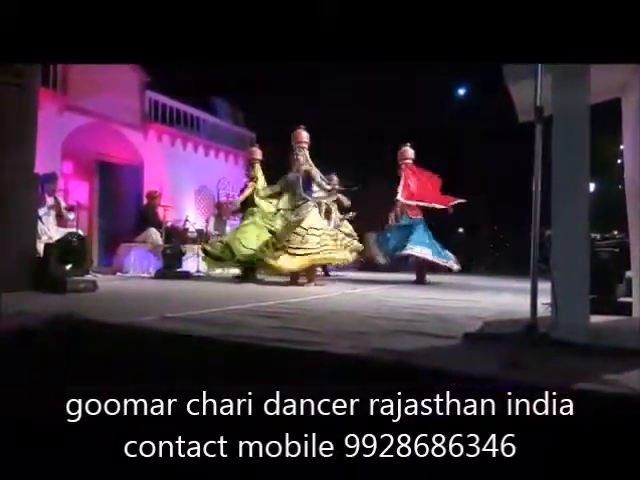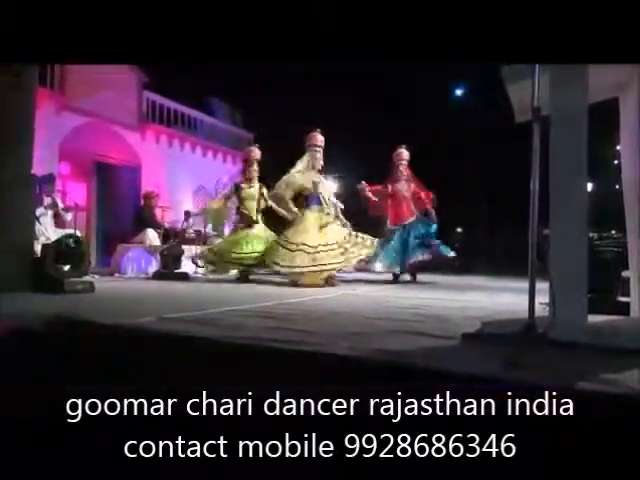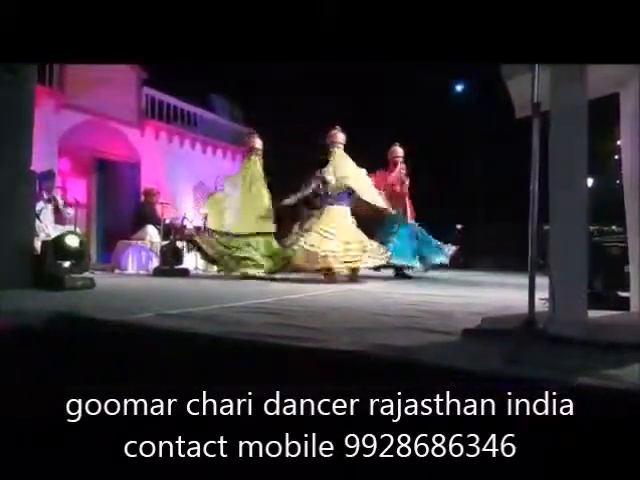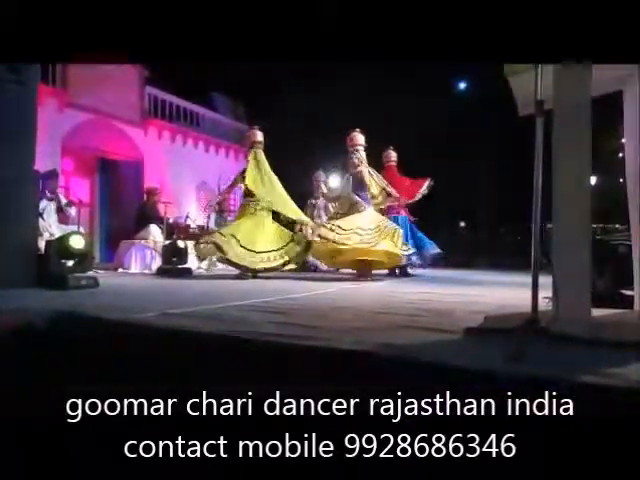
dt=0.4s
person 1, frame 1
left shoulder: (311, 171)
right shoulder: (290, 176)
left elbow: (323, 185)
right elbow: (277, 189)
left wrist: (329, 190)
right wrist: (262, 193)
left hip: (310, 213)
right hip: (295, 216)
left knee: (310, 246)
right knee: (292, 245)
left ankle: (311, 277)
right ankle: (294, 275)
person 1, frame 2
left shoulder: (320, 177)
right shoulder: (305, 175)
left elbow: (328, 196)
left hip: (323, 217)
right hip: (310, 216)
left knee: (332, 244)
right knee: (307, 246)
left ankle: (328, 277)
right ankle: (295, 277)
person 1, frame 3
left shoulder: (325, 172)
right shoulder: (350, 173)
left elbow: (311, 188)
right elbow: (361, 187)
left wrist: (294, 198)
left hip: (329, 211)
right hip: (344, 212)
left knee: (326, 240)
right knee: (347, 242)
left ankle: (329, 273)
right ankle: (353, 272)
person 1, frame 4
left shoulder: (363, 171)
right shoulder: (351, 176)
left hip: (364, 212)
right hip: (353, 212)
left knee: (362, 239)
left ankle: (365, 270)
right ankle: (363, 270)
person 2, frame 1
left shoulder: (253, 184)
right shoulder: (255, 184)
left elbow: (243, 196)
left wrist: (236, 202)
left hip: (253, 219)
right hip: (249, 219)
left knee: (248, 245)
right knee: (248, 247)
left ankle: (250, 273)
right ankle: (247, 273)
person 2, frame 2
left shoulder: (260, 187)
right shoulder: (238, 186)
left elbow: (269, 203)
right elbow: (225, 200)
left wrist: (284, 213)
left hip: (256, 223)
right hip: (242, 222)
right knee: (239, 246)
left ankle: (244, 274)
right ankle: (243, 274)
person 2, frame 3
left shoulder: (246, 177)
right shoulder: (256, 178)
left hip: (246, 217)
right hip: (253, 219)
right knee: (256, 242)
right ankle: (250, 270)
person 2, frame 4
left shoulder: (245, 173)
right shoulder: (268, 175)
left elbow: (229, 189)
right elbow: (277, 193)
left hip: (249, 211)
right hip: (264, 213)
left knee: (245, 239)
right knee: (261, 241)
left ankle: (247, 269)
right ankle: (256, 270)
person 3, frame 1
left shoulder: (406, 179)
right shoulder: (416, 181)
left elbow: (401, 196)
left wrist: (394, 211)
left hip: (408, 218)
right hip: (414, 217)
left knee: (415, 248)
right knee: (418, 249)
left ankle: (421, 276)
right ankle: (421, 275)
person 3, frame 2
left shoulder: (412, 185)
right shoulder: (389, 188)
left elbow: (423, 198)
right elbow: (379, 200)
left wrist: (431, 211)
right wrist: (367, 192)
left hip: (412, 220)
right hip: (396, 224)
left knee: (417, 246)
right knee: (395, 248)
left ankle: (413, 272)
right ankle: (396, 274)
person 3, frame 3
left shoulder: (403, 183)
right shoulder: (394, 181)
right elbow: (394, 193)
right wrist: (402, 183)
left hip: (405, 217)
right hip: (397, 216)
left knee: (407, 242)
right knee: (399, 241)
left ankle: (401, 269)
right ankle: (398, 269)
person 3, frame 4
left shoulder: (386, 176)
right shoulder: (392, 175)
right elbow: (406, 185)
right wrist: (425, 184)
left hip: (391, 214)
right hip: (398, 214)
left ankle: (393, 268)
right ankle: (402, 269)
